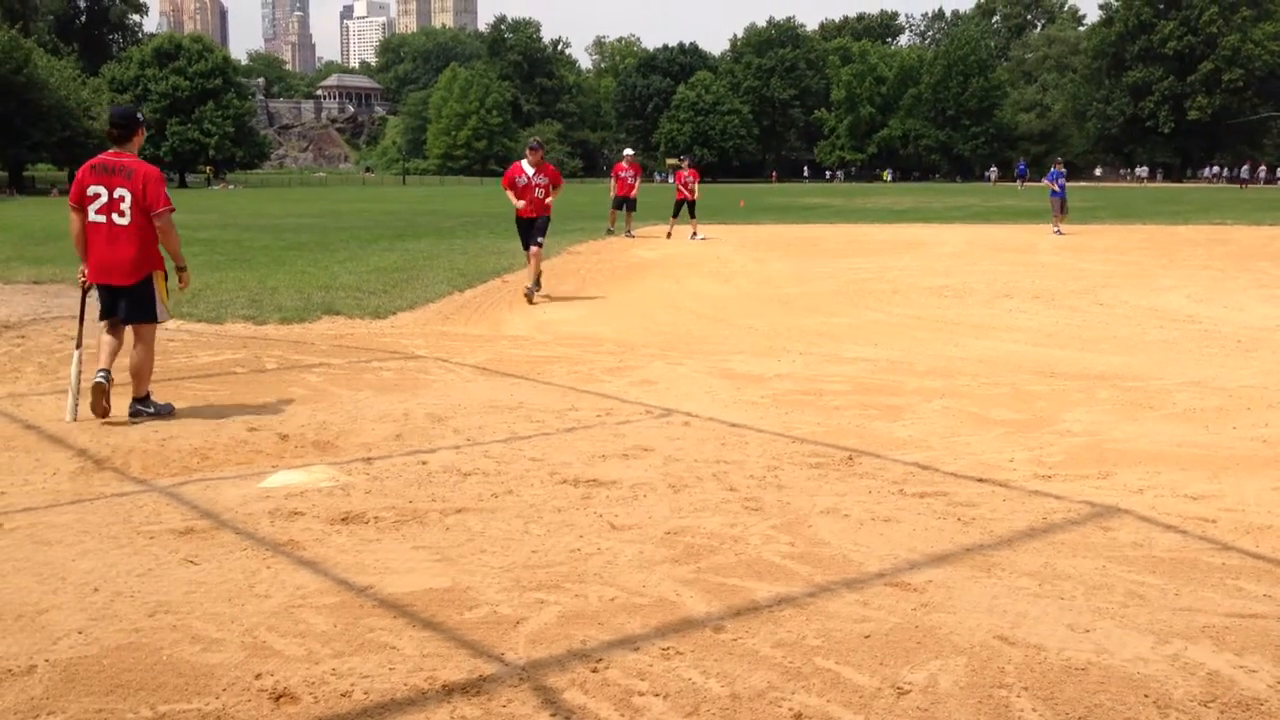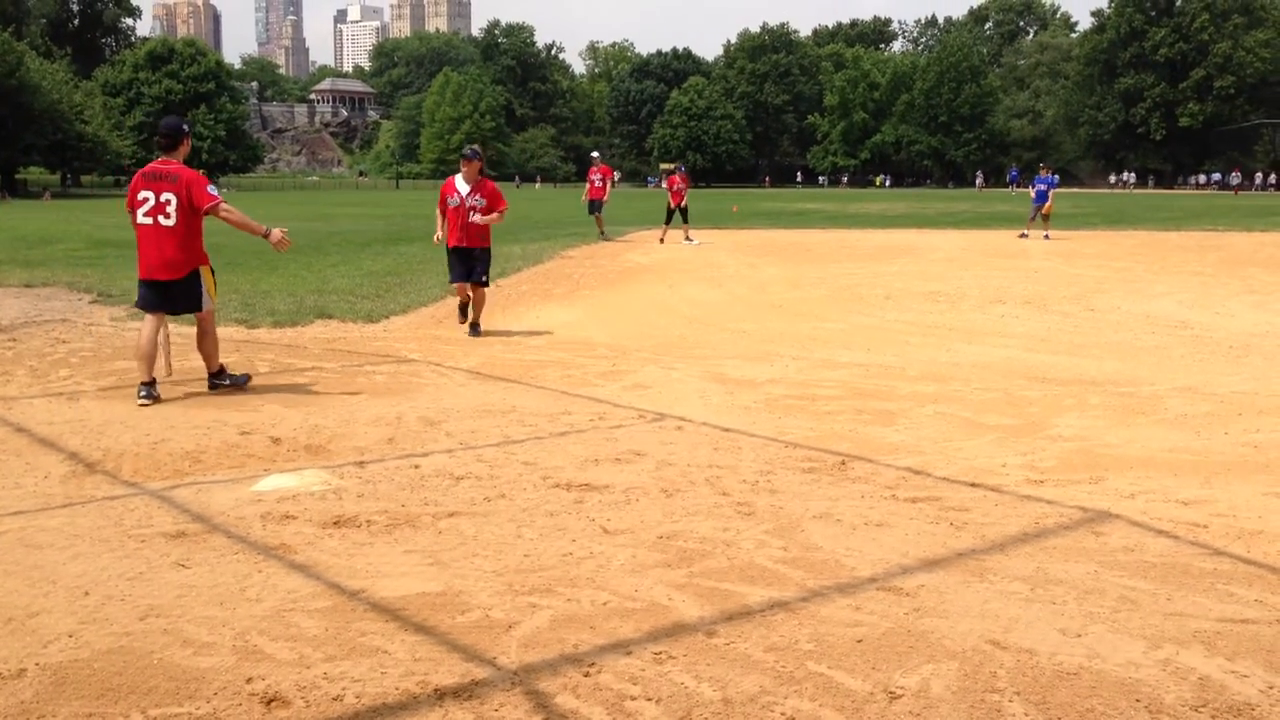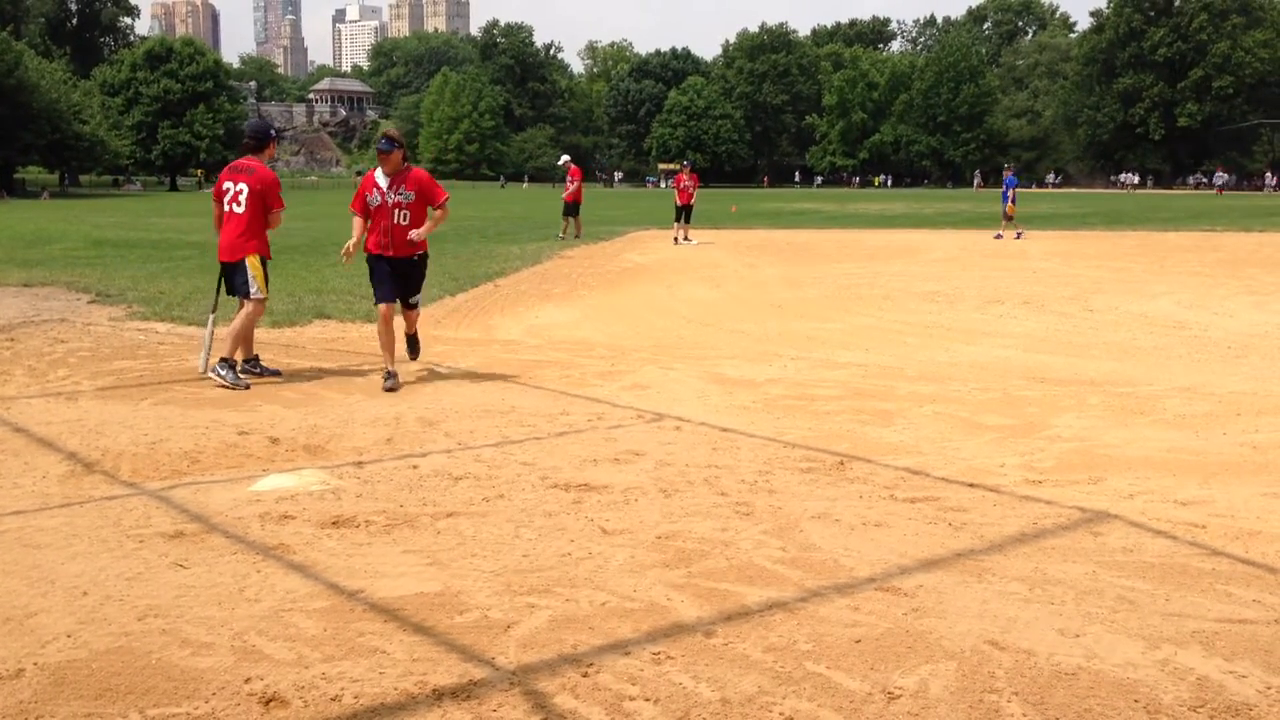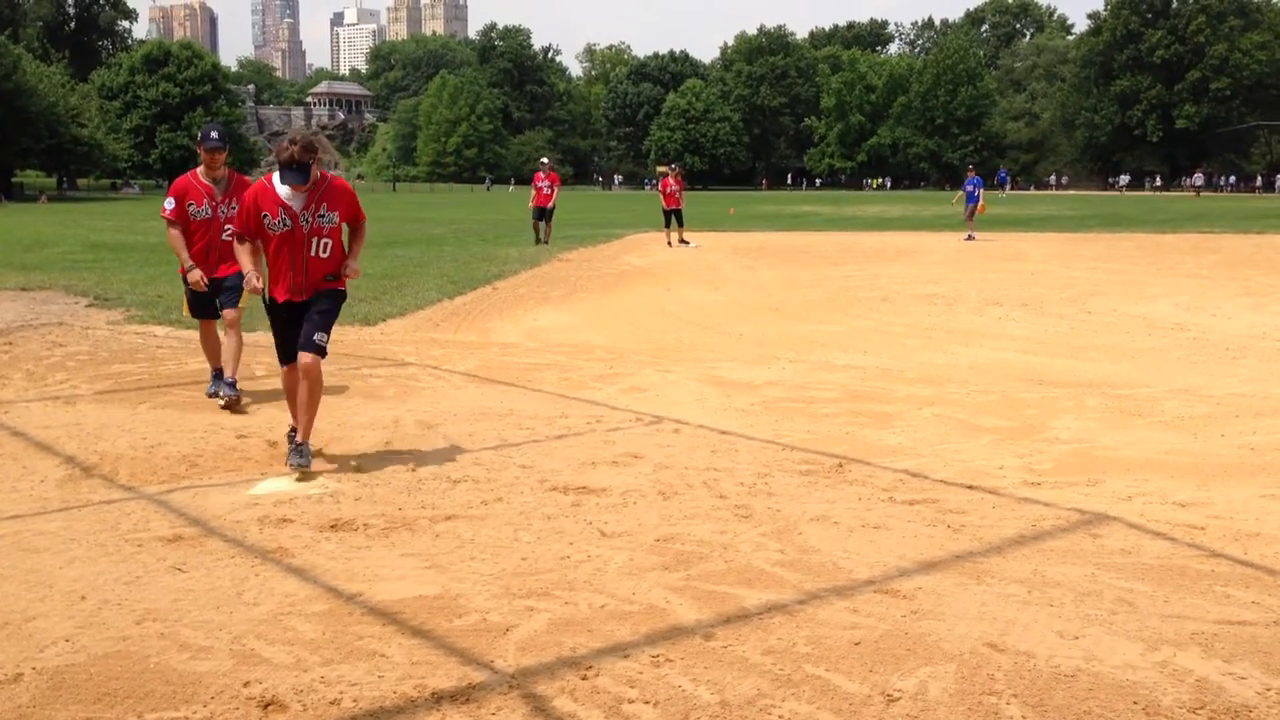
dt=1s
person 1, frame 1
left shoulder: (88, 170)
right shoulder: (148, 174)
left elbow: (76, 218)
right elbow: (163, 225)
left wrist: (85, 262)
right wrist: (181, 265)
left hip: (102, 267)
right hip: (140, 267)
left knee: (113, 325)
right knee: (144, 333)
left ankle: (102, 374)
right ankle: (140, 402)
person 1, frame 2
left shoulder: (140, 177)
right shoulder: (190, 178)
left elbow: (134, 219)
right elbow: (224, 212)
right wrist: (266, 232)
left hip: (150, 265)
right hip: (188, 263)
left knee: (151, 321)
right knee: (205, 319)
left ankle: (145, 386)
right ankle: (217, 376)
person 1, frame 3
left shoulder: (228, 171)
right shoulder: (267, 176)
left elbow: (217, 209)
right elbow: (275, 220)
left hip: (228, 249)
right hip: (248, 249)
left knee: (247, 305)
right knee: (254, 306)
left ankle: (249, 362)
right ankle: (223, 365)
person 1, frame 4
left shoulder: (242, 185)
right shoulder: (182, 186)
right elbow: (173, 230)
right wrist: (189, 267)
left hip: (232, 267)
right hip: (198, 270)
left knee: (232, 319)
right knee: (207, 325)
left ankle: (230, 384)
right ankle: (216, 374)
person 2, frame 1
left shoulder: (549, 169)
right shoulder: (516, 168)
left elbow: (558, 185)
right elbow: (507, 187)
left wrist: (552, 197)
right wrist: (515, 202)
left hip: (542, 215)
right hip: (523, 216)
left knee: (535, 249)
right knee: (529, 251)
left ankle: (531, 286)
right ankle: (537, 273)
person 2, frame 2
left shoulder: (489, 187)
right shoulder: (449, 184)
left elbow: (501, 213)
right elbow: (441, 209)
left wrist: (486, 219)
right wrist: (439, 230)
left hip: (480, 246)
right hip: (455, 245)
left knee: (478, 287)
right knee: (459, 287)
left ankle: (475, 322)
right ankle: (465, 300)
person 2, frame 3
left shoulder: (419, 177)
right shoulder: (369, 180)
left elbow: (442, 208)
right elbow: (360, 214)
left wrist: (424, 229)
right wrist: (354, 239)
left hip: (413, 255)
right hip: (379, 256)
left knee: (410, 309)
right knee: (384, 310)
left ankle: (411, 332)
right ankle: (390, 371)
person 2, frame 4
left shoulder: (339, 189)
right shoulder: (260, 192)
left elbow: (358, 224)
right elbow: (243, 236)
left wrist: (353, 259)
right wrist: (250, 270)
left hip: (326, 291)
right hip: (281, 295)
left knee: (309, 361)
right knee: (289, 368)
left ankle: (302, 442)
right ankle: (297, 427)
